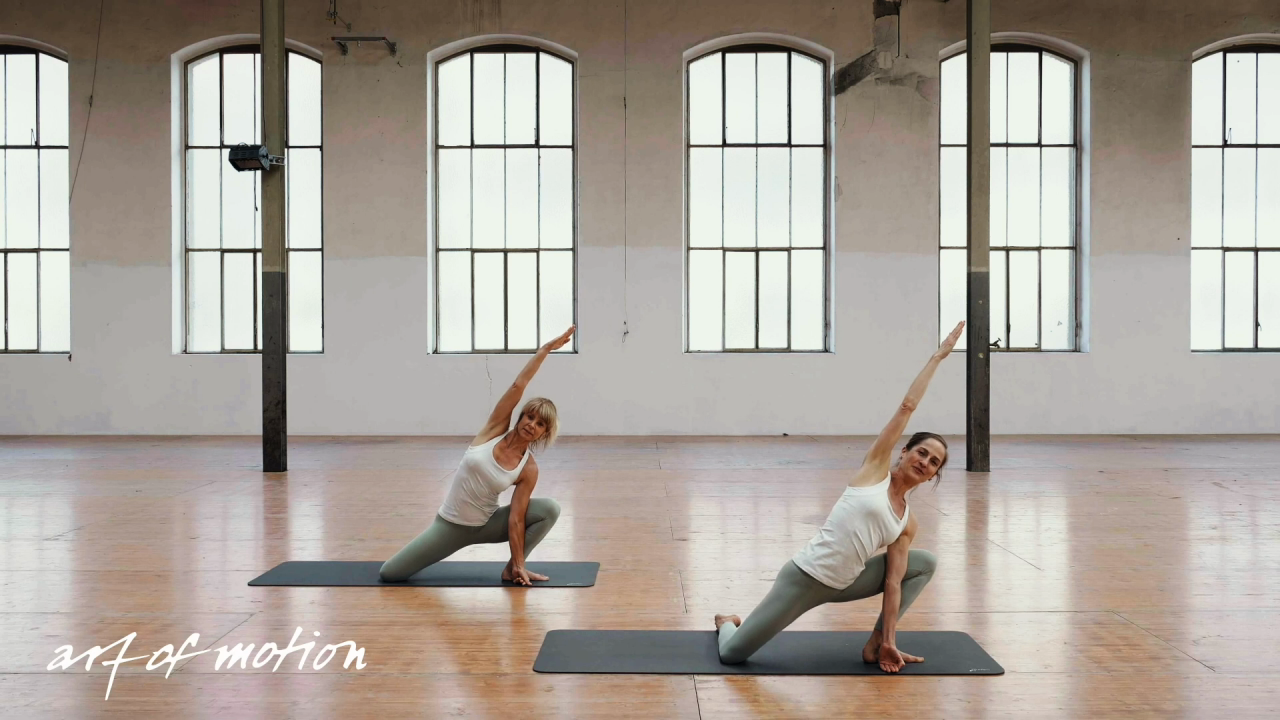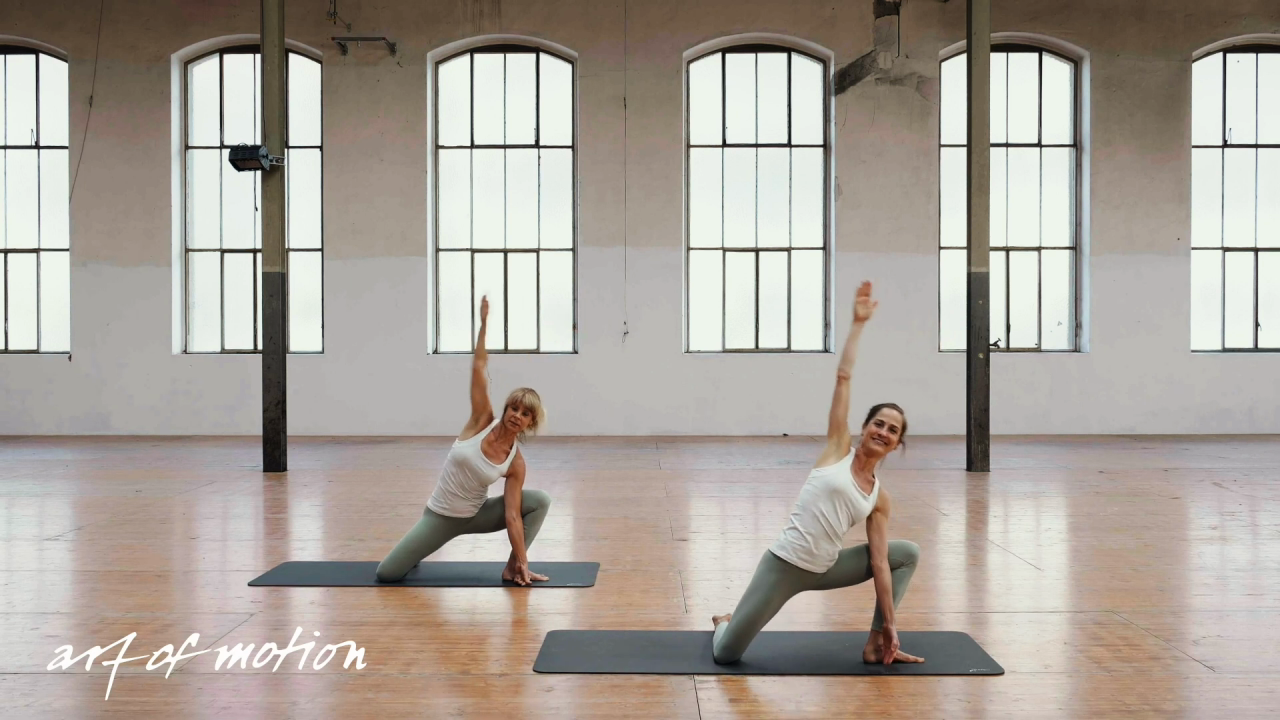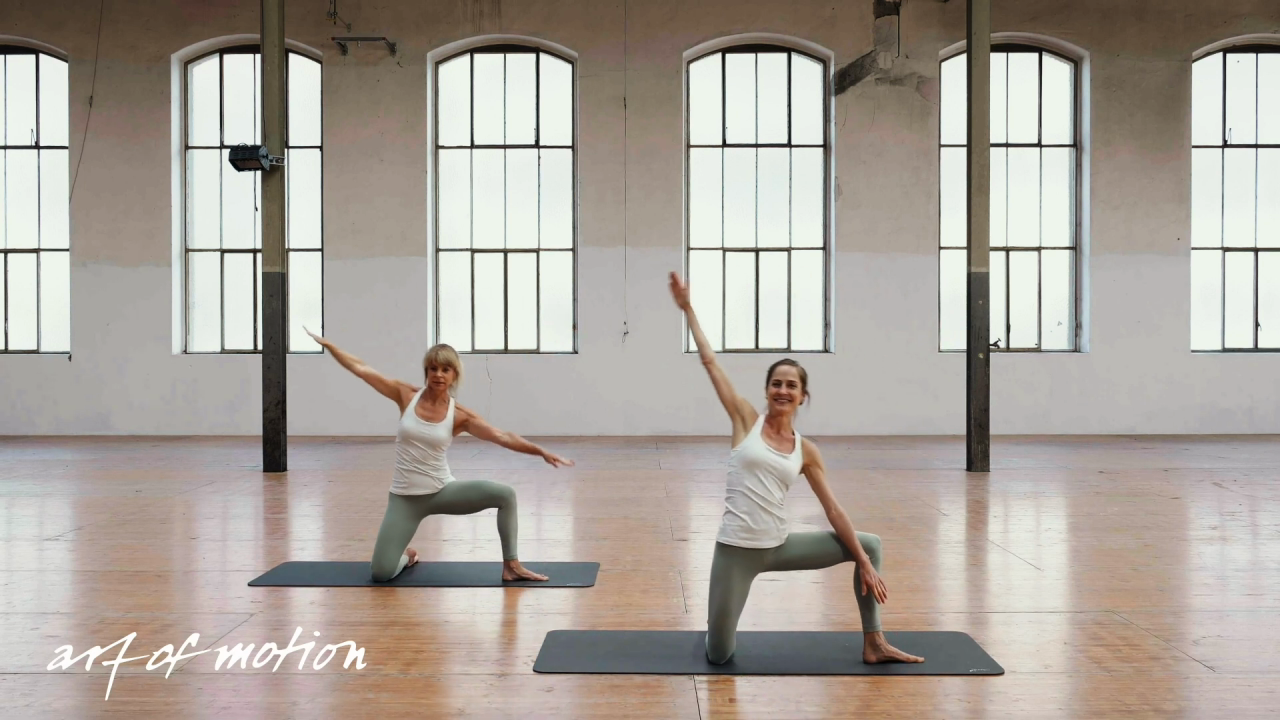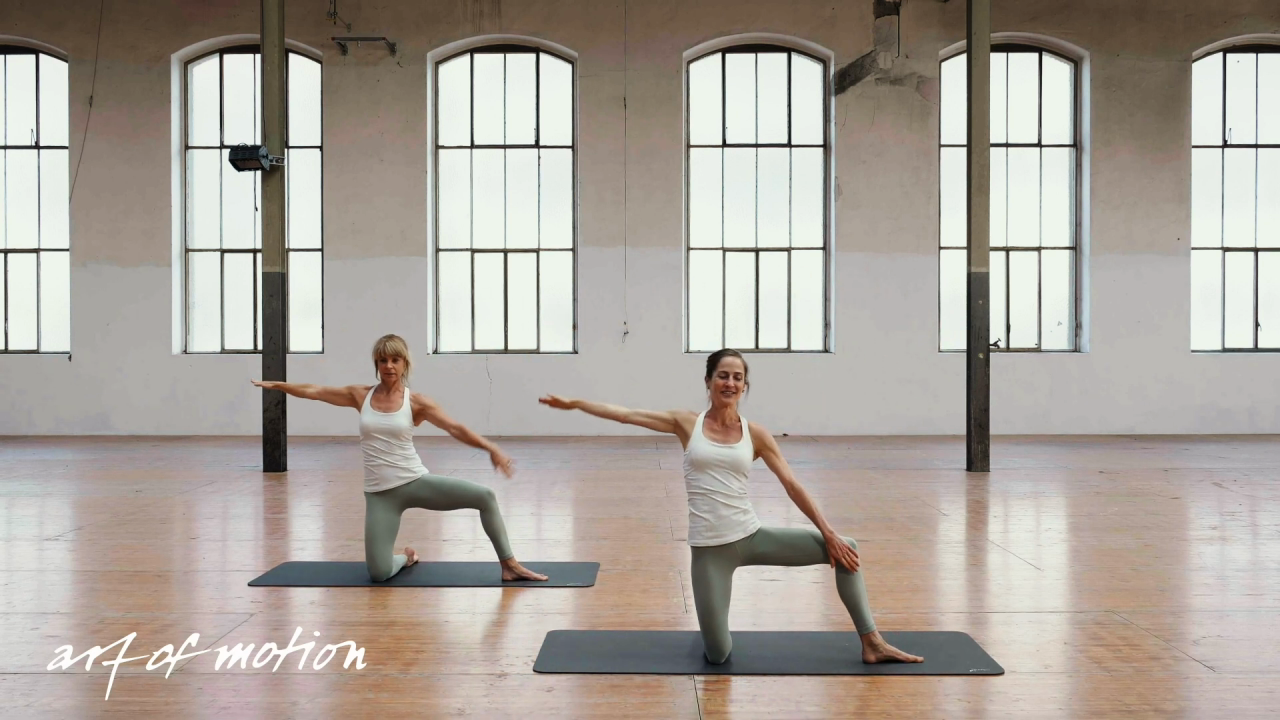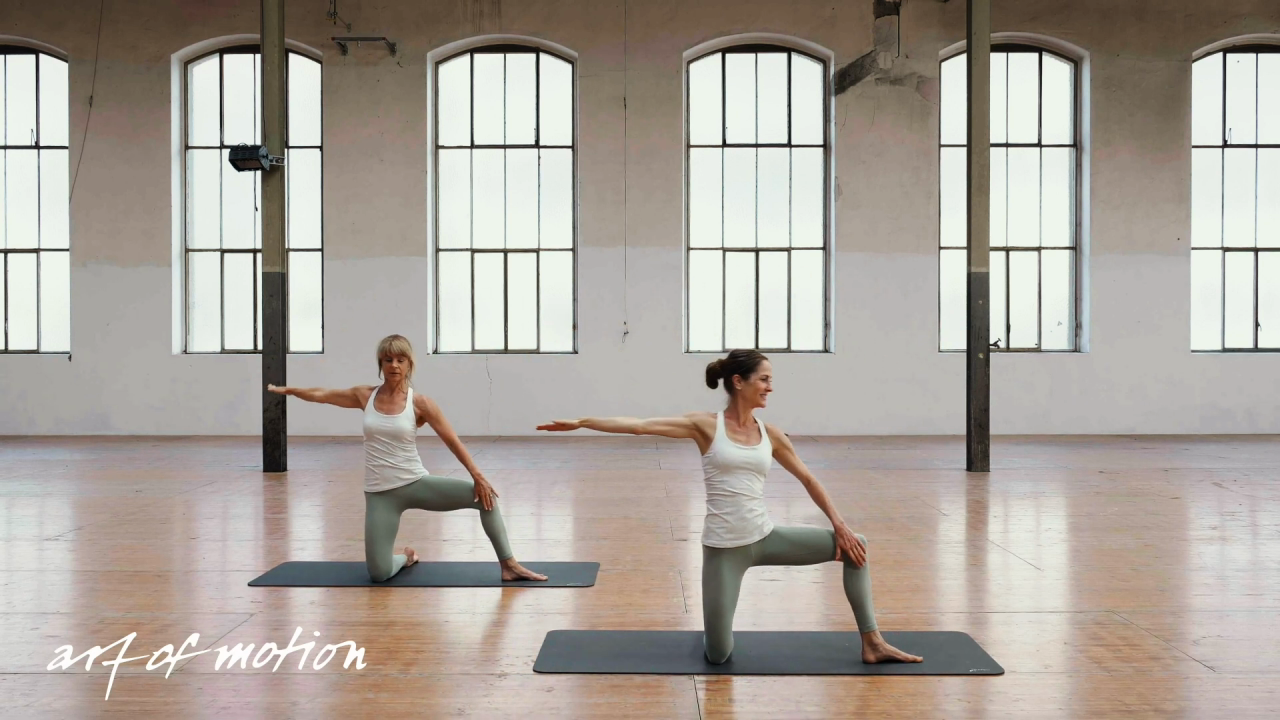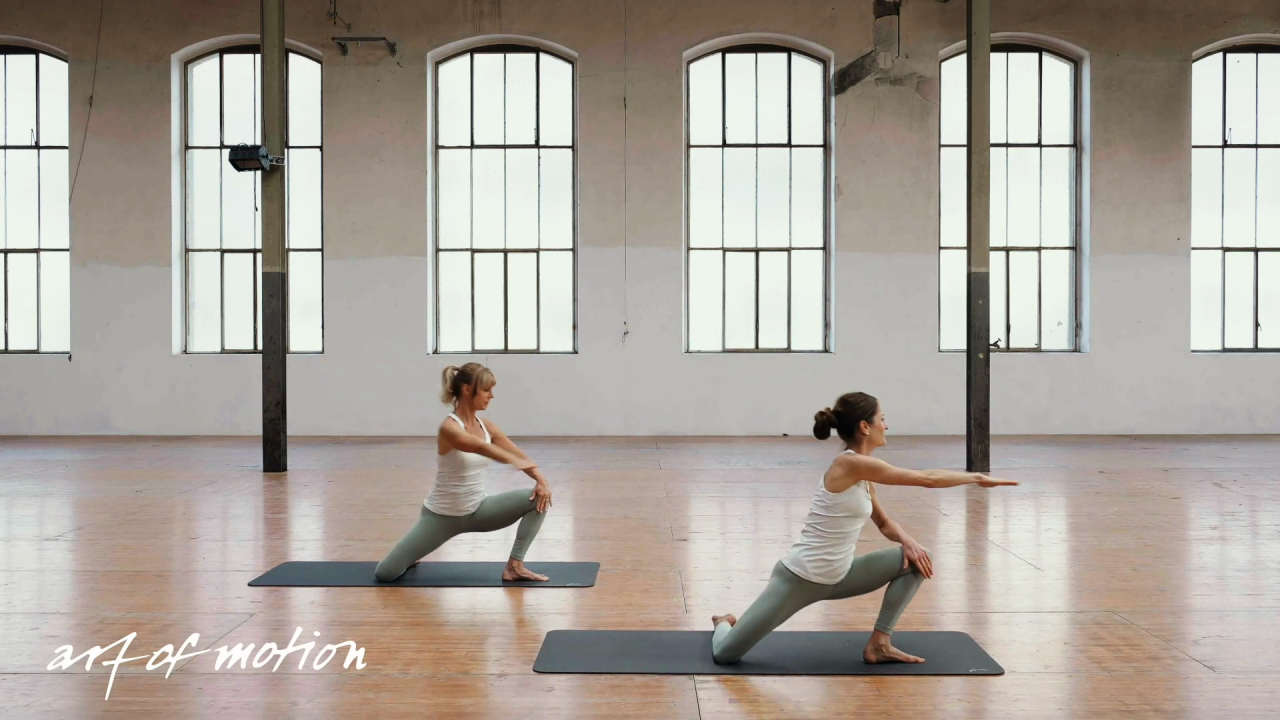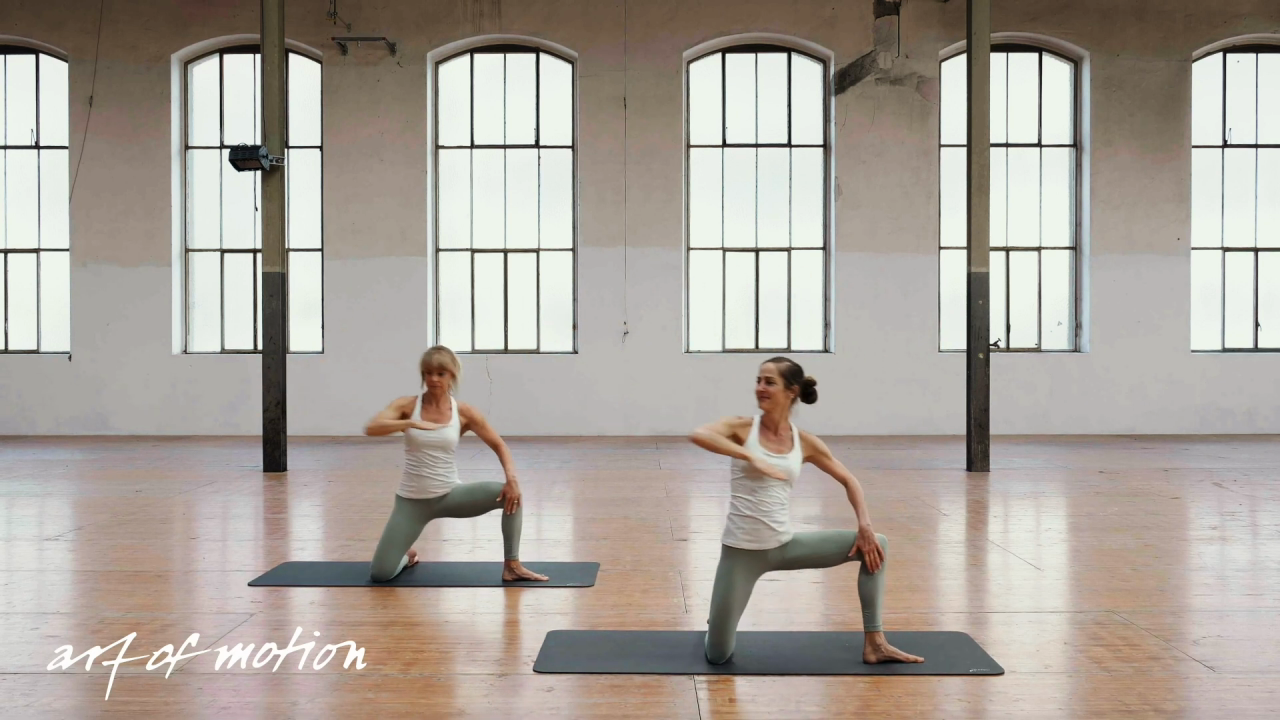
dt=0.7s
person 1, frame 1
left shoulder: (908, 524)
right shoulder: (876, 469)
left elbow: (893, 582)
right elbow: (907, 406)
left wrist: (890, 639)
right wrist: (937, 356)
left hip: (841, 586)
right hip: (804, 577)
left knee: (924, 563)
right knee: (732, 655)
left ankle: (876, 645)
right ankle: (727, 623)
person 1, frame 2
left shoulder: (880, 499)
right shoulder: (838, 450)
left elbow: (879, 563)
right elbow: (843, 377)
left wrist: (889, 622)
right wrist: (858, 323)
left hip: (823, 571)
right hip: (783, 565)
left knee: (907, 554)
right knee: (726, 655)
left ankle: (875, 644)
right ankle: (724, 622)
person 1, frame 3
left shoulder: (806, 450)
right shoulder: (747, 419)
left elbow: (834, 509)
right elbow: (709, 361)
left wrist: (865, 563)
right wrist: (687, 309)
left hip: (780, 546)
right hip: (736, 551)
left knee: (870, 545)
right knee: (719, 655)
left ankle: (874, 645)
right ankle: (718, 626)
person 1, frame 4
left shoulder: (755, 434)
right shoulder: (687, 423)
left elbow: (792, 485)
right elbow: (624, 413)
left wrist: (829, 534)
right wrist: (575, 403)
left hip: (752, 537)
right hip: (709, 548)
left knee: (843, 549)
right knee: (718, 656)
left ankle: (872, 644)
right ankle: (714, 626)
person 1, frame 5
left shoulder: (770, 434)
right shoulder: (706, 424)
left elbow: (808, 480)
right elbow: (640, 425)
left wrist: (839, 524)
right wrist: (584, 421)
left hip: (766, 538)
right hip: (724, 548)
left knee: (853, 545)
right knee: (716, 654)
left ankle: (872, 643)
right ankle: (717, 628)
person 1, frame 6
left shoulder: (864, 476)
right shoulder: (850, 463)
left elbow: (883, 523)
right elbow: (925, 479)
left wrist: (908, 541)
right wrist: (977, 477)
left hip: (836, 578)
right hip: (799, 578)
left knee: (915, 558)
right knee: (725, 655)
left ankle: (878, 644)
right ankle: (726, 624)
person 1, frame 7
left shoulder: (805, 442)
right shoulder: (742, 428)
left elbow: (848, 481)
right elbow: (698, 434)
left wrist: (865, 528)
right wrist: (751, 457)
left hip: (786, 544)
right hip: (742, 551)
left knee: (876, 549)
right knee: (717, 656)
left ankle: (875, 645)
right ankle: (718, 623)
person 2, frame 1
left shoulder: (529, 470)
right shoulder: (495, 431)
left elbow: (516, 519)
right elbow: (517, 386)
left wrist: (519, 563)
right wrist: (545, 349)
left hip: (487, 525)
right hip: (451, 524)
left knee: (550, 509)
right knee: (389, 574)
left ankle: (511, 569)
right ankle: (423, 553)
person 2, frame 2
left shoulder: (516, 463)
right shoulder: (482, 422)
left elbow: (512, 515)
right elbow: (479, 370)
left wrist: (521, 560)
right wrist: (483, 325)
left hip: (476, 516)
right hip: (440, 517)
left knee: (540, 500)
right knee: (385, 575)
left ankle: (512, 567)
right ankle: (413, 553)
person 2, frame 3
left shoulder: (460, 415)
right shoulder: (407, 395)
left elbow: (503, 436)
right elbow: (360, 369)
left wrist: (542, 451)
right wrist: (326, 344)
left hip: (442, 491)
right hip: (404, 498)
left knee: (505, 495)
right knee: (382, 573)
left ankle: (511, 567)
right ankle: (406, 557)
person 2, frame 4
left shoulder: (416, 402)
right shoulder: (361, 395)
left elbow: (455, 428)
right elbow: (313, 391)
left wrist: (491, 448)
right wrist: (275, 385)
left hip: (416, 482)
right hip: (380, 494)
left knee: (484, 497)
right knee: (379, 574)
left ankle: (509, 565)
right ankle: (406, 557)
person 2, frame 5
left shoulder: (420, 403)
right shoulder: (365, 396)
left elbow: (452, 441)
right elbow: (321, 394)
left wrist: (478, 477)
right wrist: (286, 390)
left hip: (417, 484)
right hip: (381, 494)
left knee: (485, 497)
right knee: (379, 574)
left ankle: (509, 566)
right ankle: (406, 557)
person 2, frame 6
left shoulder: (487, 427)
right shoulder: (448, 427)
left elbow: (518, 454)
right elbow: (482, 448)
left wrist: (541, 480)
right wrist: (515, 461)
left hip: (477, 511)
right hip: (442, 516)
left knee: (537, 499)
right knee: (385, 575)
left ankle: (514, 566)
right ankle: (410, 557)
person 2, frame 7
left shoulder: (464, 412)
right shoulder: (408, 405)
left elbow: (498, 445)
right elbow: (371, 428)
left wrist: (511, 478)
right wrist: (411, 423)
left hip: (450, 494)
right hip: (412, 501)
left knee: (511, 496)
right knee: (381, 574)
left ankle: (512, 567)
right ankle: (406, 556)
